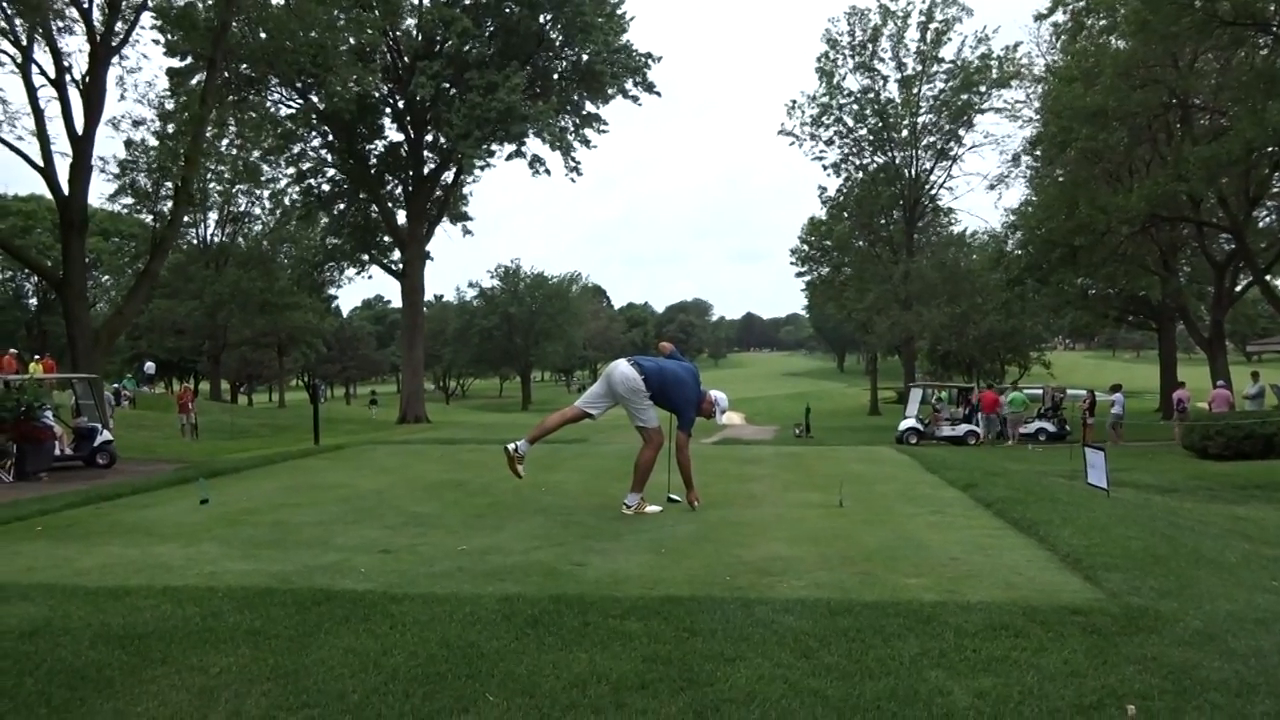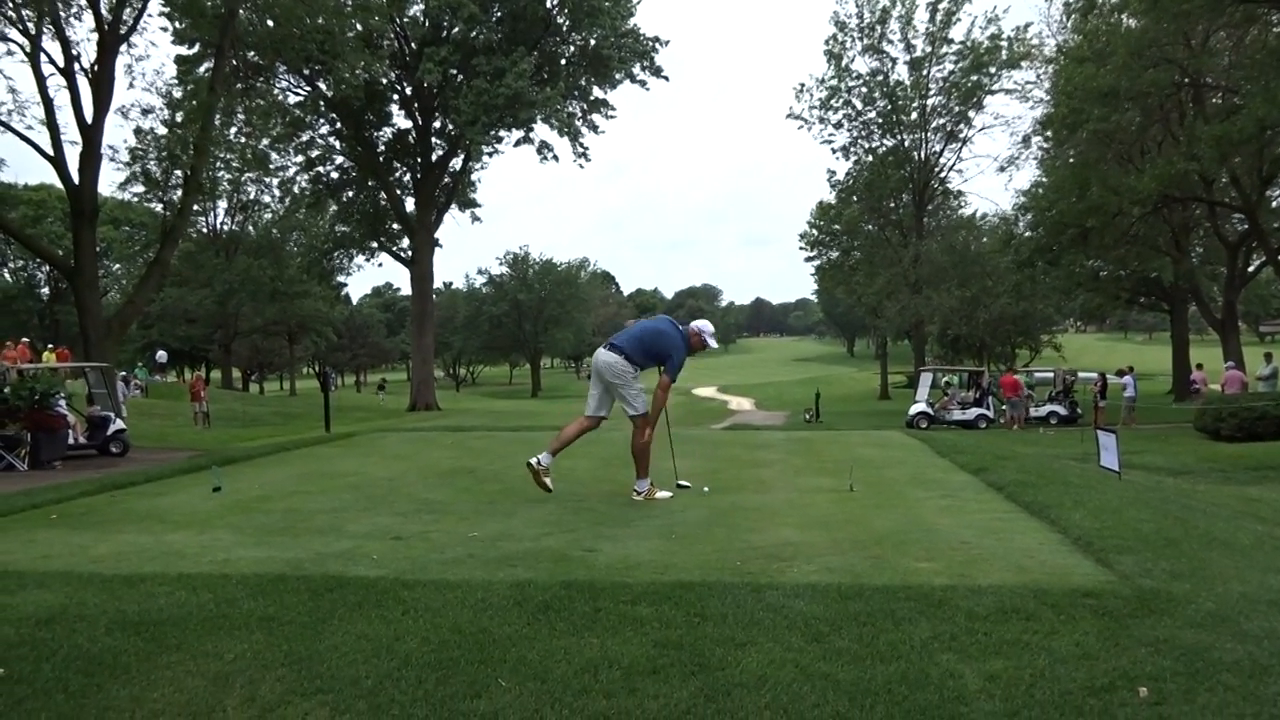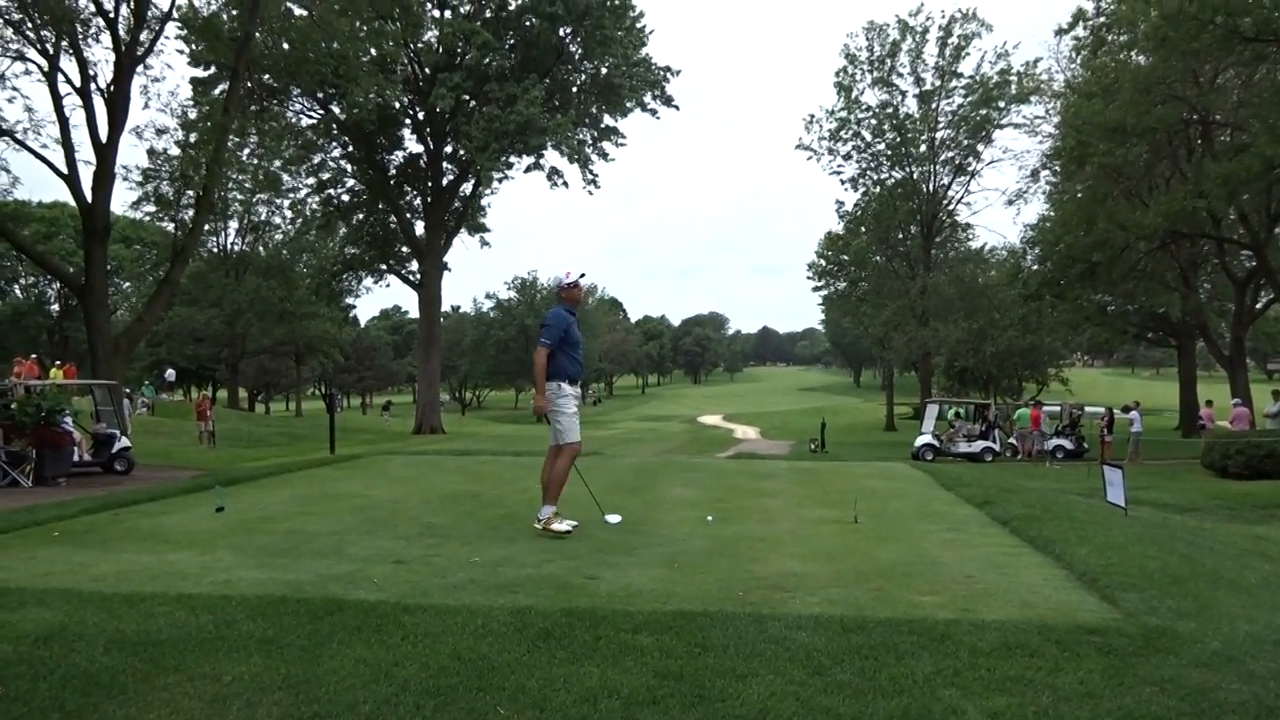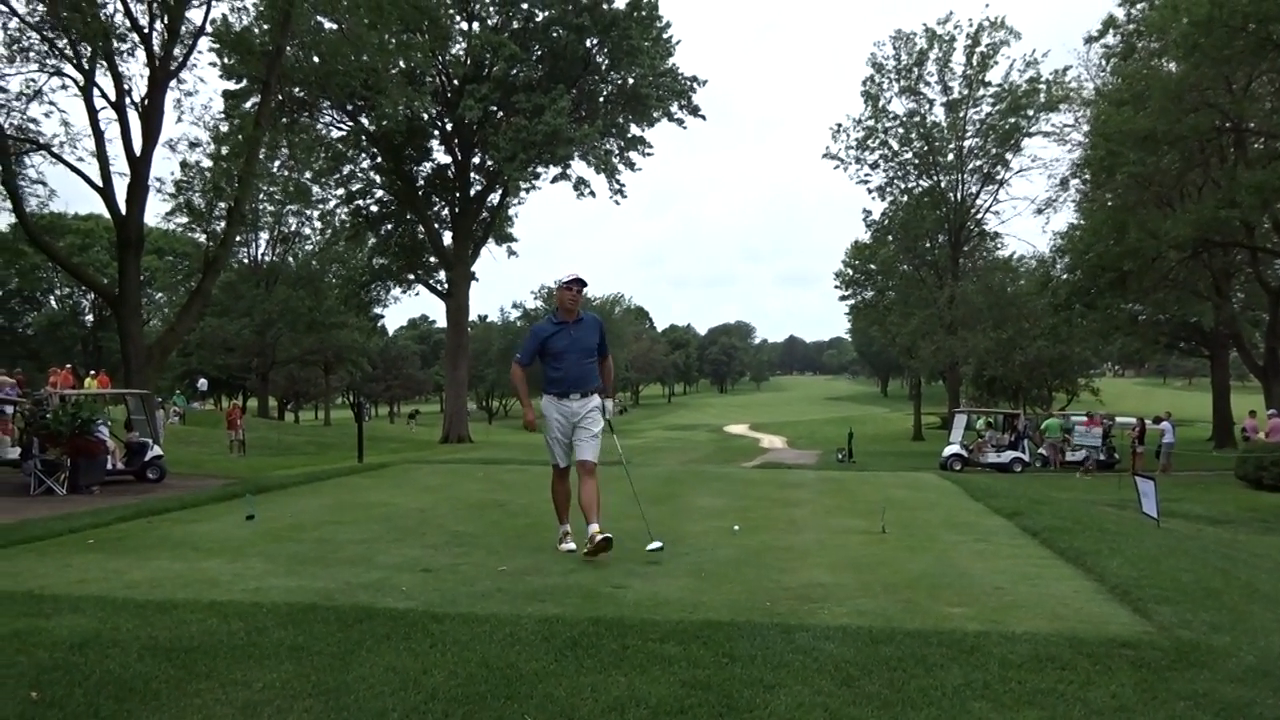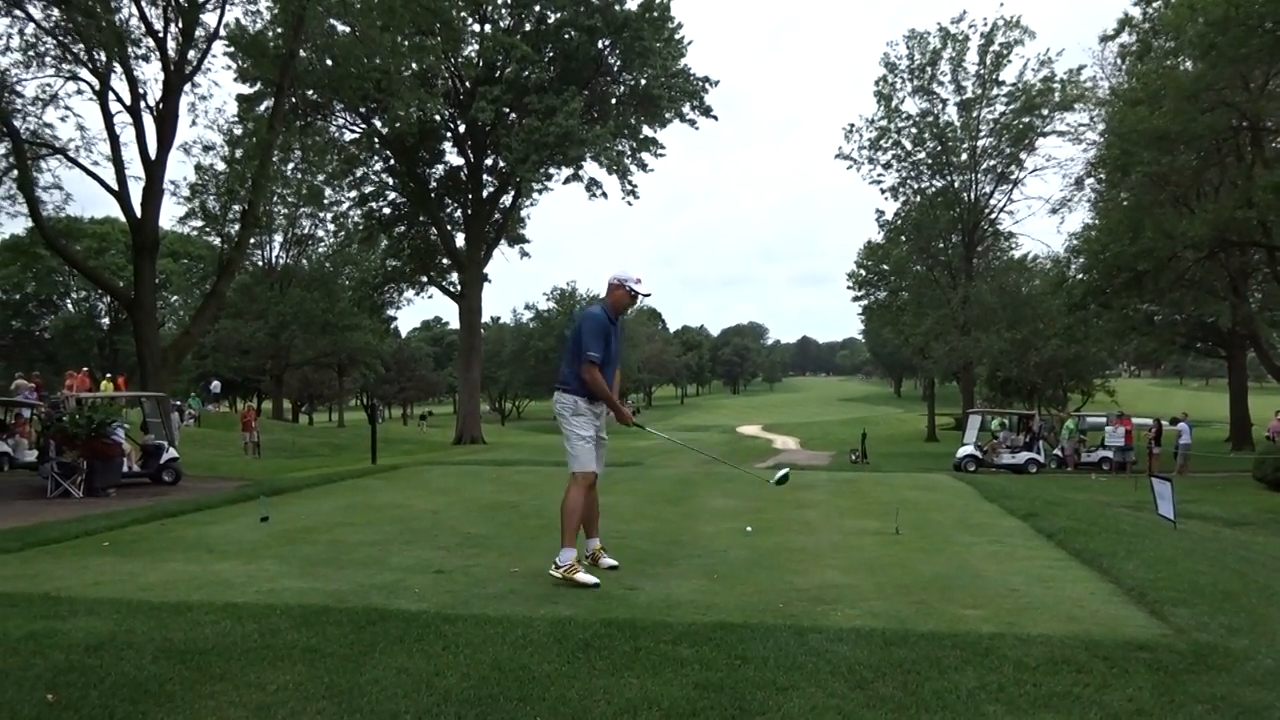
dt=1s
person 1, frame 1
left shoulder: (691, 372)
right shoulder: (689, 402)
left elbow: (663, 345)
right elbow: (682, 451)
right wrist: (690, 490)
left hip: (619, 368)
right hip: (631, 380)
left knee: (574, 412)
right knee: (654, 441)
left ankle: (521, 448)
right ankle: (633, 501)
person 1, frame 2
left shoulder: (667, 322)
right shoulder: (677, 348)
left elbow: (629, 324)
right elbow: (662, 390)
right wrist: (650, 427)
left hip: (602, 356)
right hip: (619, 364)
left knee: (590, 420)
right knee: (642, 423)
left ankle: (543, 461)
right ankle: (642, 487)
person 1, frame 3
left shoulder: (568, 316)
right shoulder: (558, 317)
right elbow: (540, 355)
right wrist: (540, 395)
left hip: (568, 390)
right hip: (559, 390)
left knee: (557, 451)
right knee: (571, 449)
left ankle: (547, 512)
right ankle: (548, 514)
person 1, frame 4
left shoulder: (594, 323)
right shoulder: (541, 329)
left elbow: (605, 360)
right elbow: (517, 368)
left wrist: (608, 397)
right wrist: (527, 408)
left hip: (589, 404)
right hip: (556, 406)
left knee: (587, 469)
right knee: (561, 471)
left ankle: (594, 534)
right ankle: (565, 531)
person 1, frame 5
left shoulder: (615, 324)
right shoulder: (593, 318)
left elbow: (612, 369)
right elbow: (589, 373)
left wrist: (617, 403)
right wrist: (617, 408)
left hip: (595, 407)
right hip: (575, 405)
left knee: (590, 481)
right knee: (583, 478)
left ankle: (594, 548)
right ankle: (565, 561)
